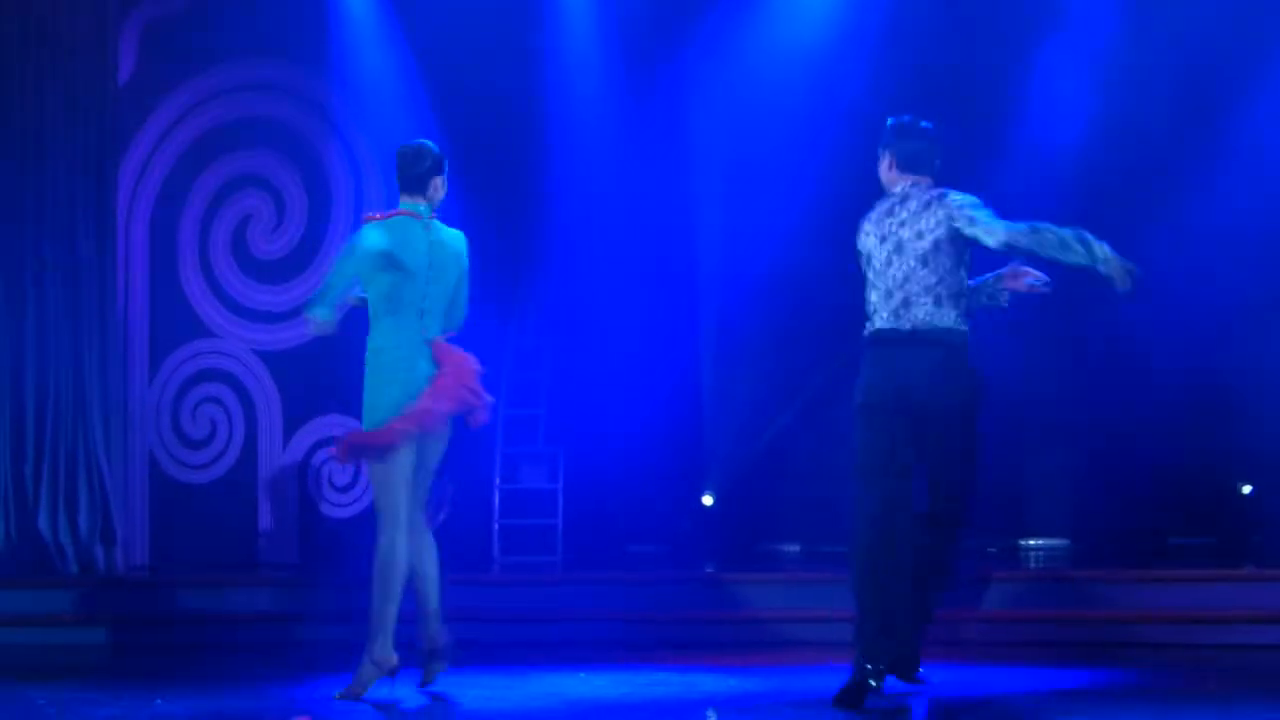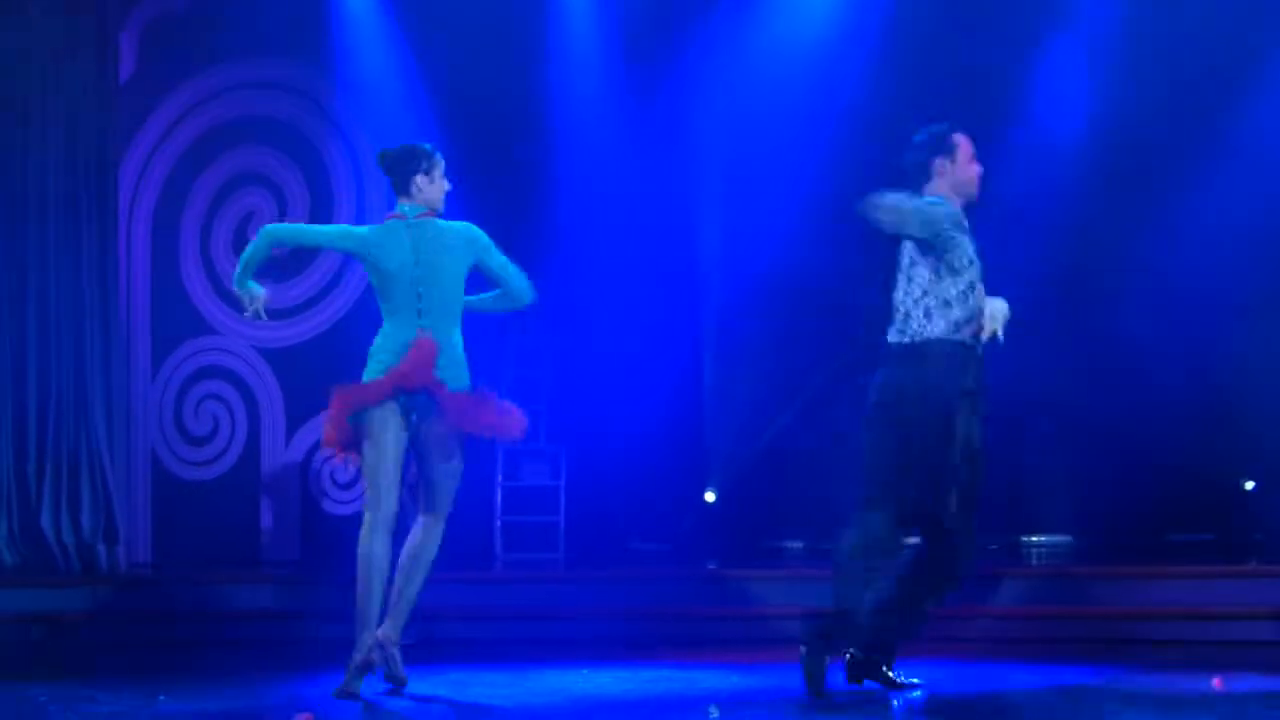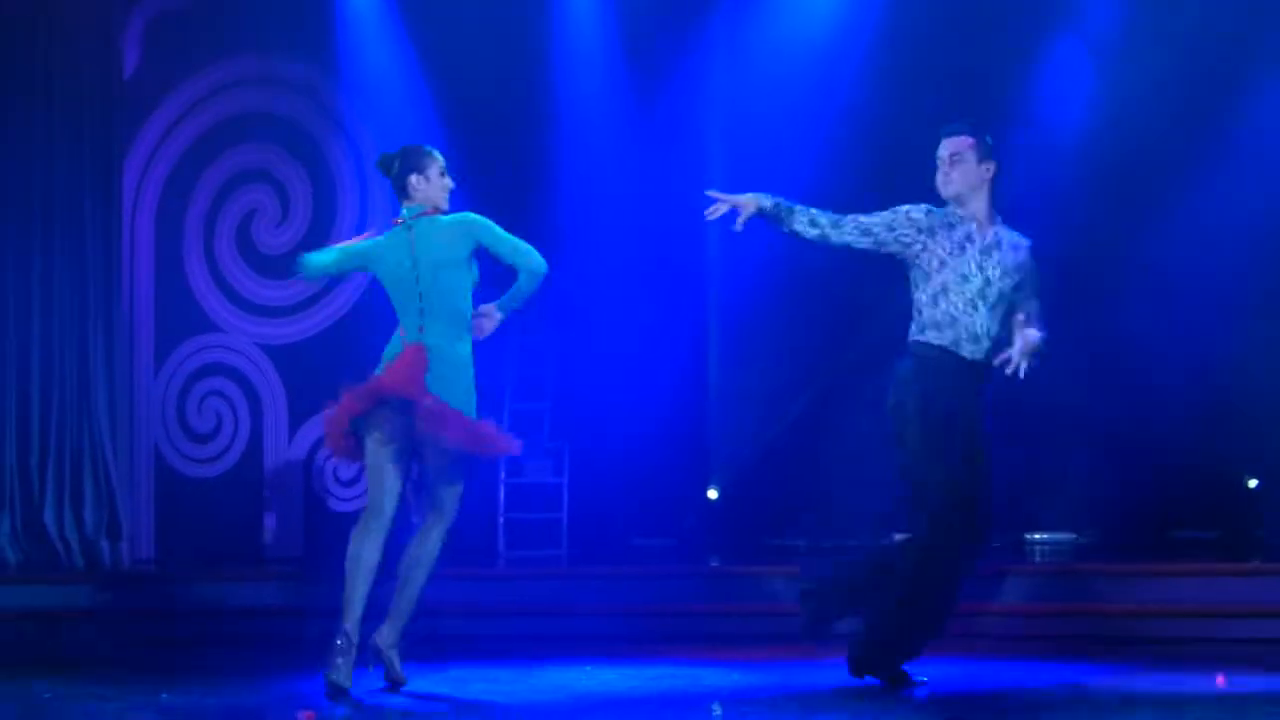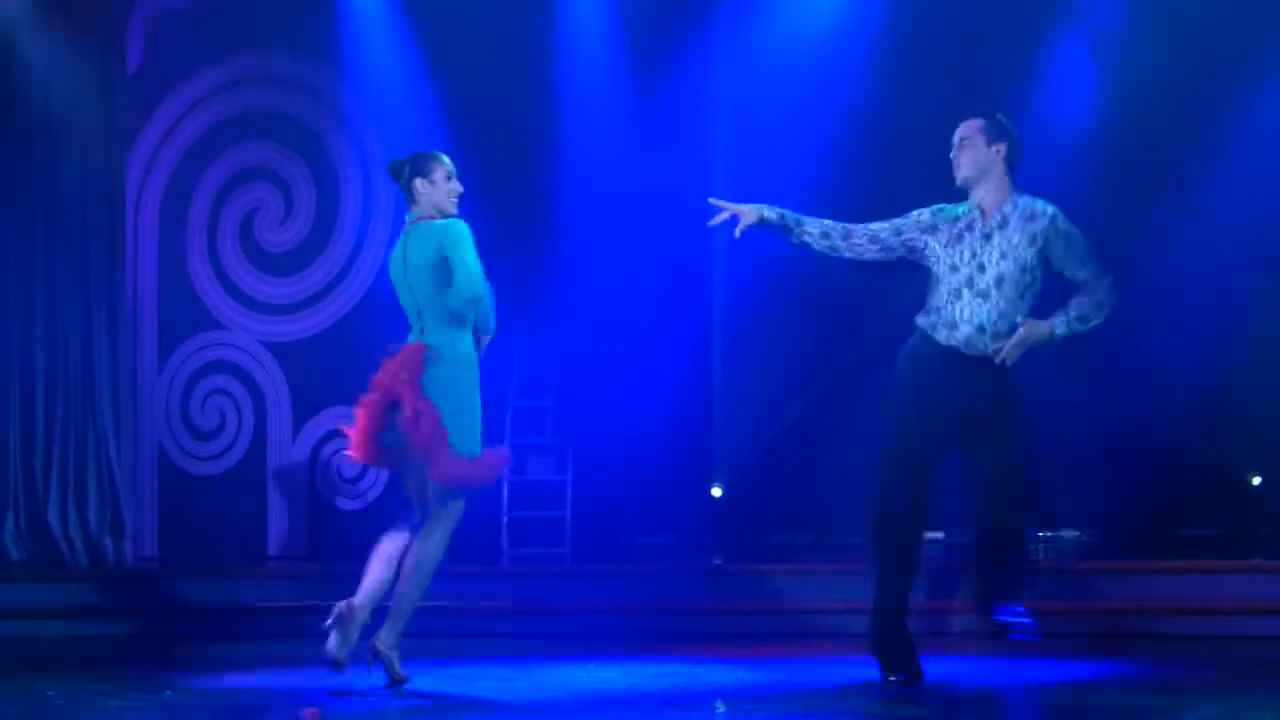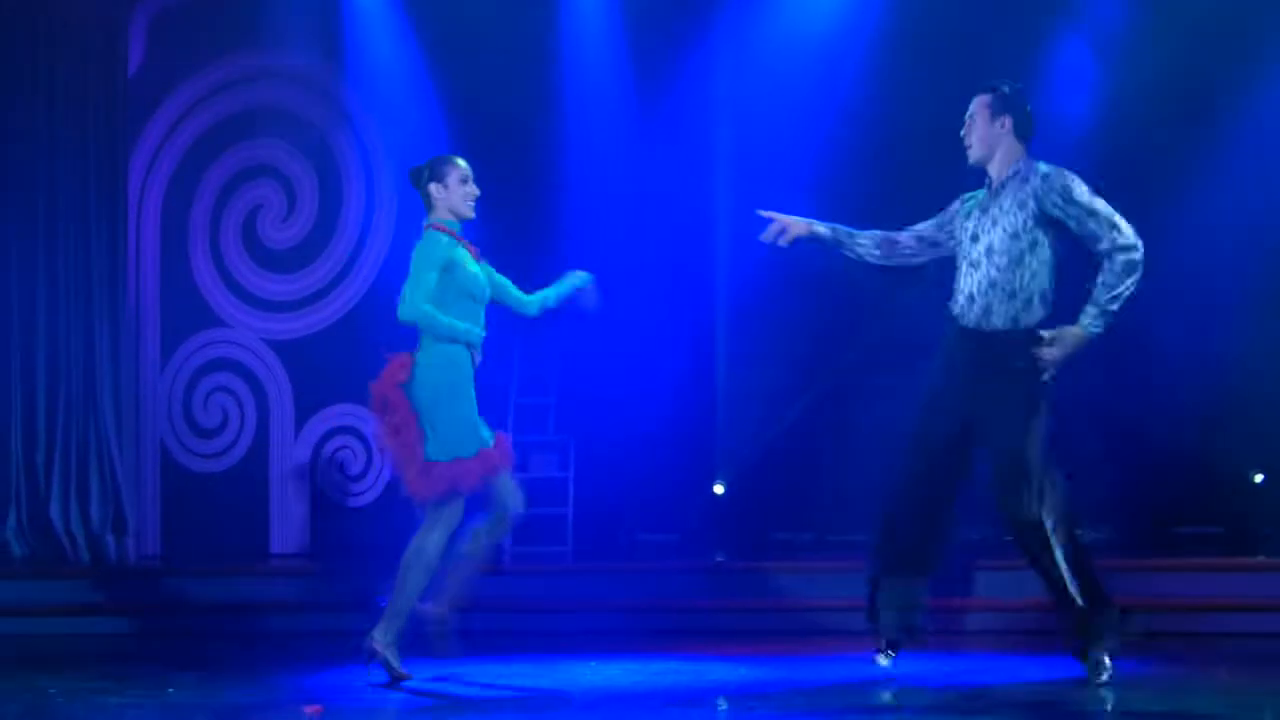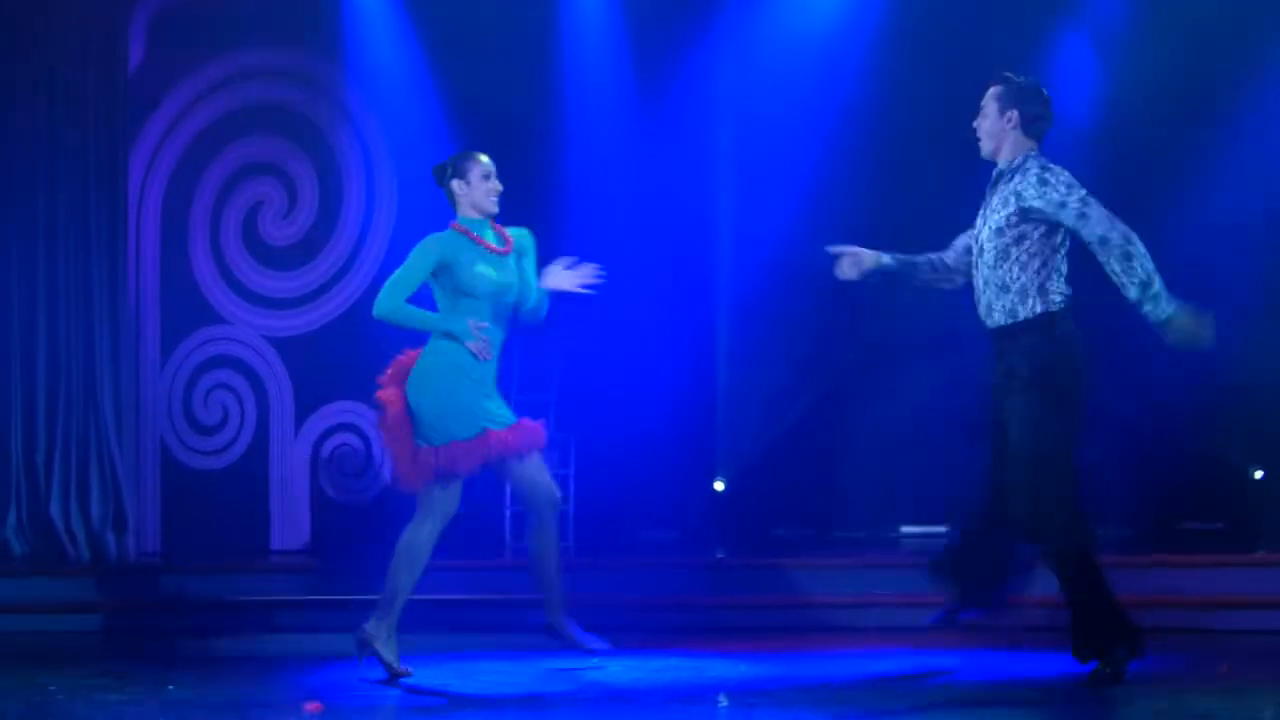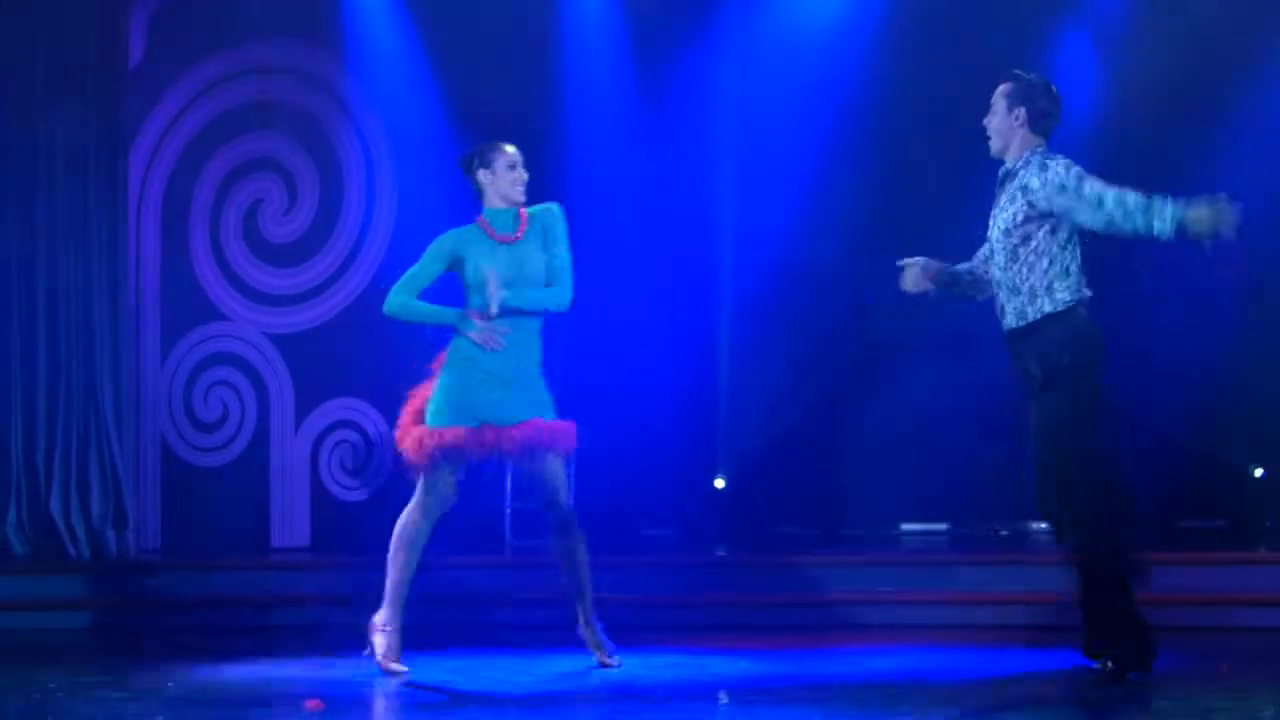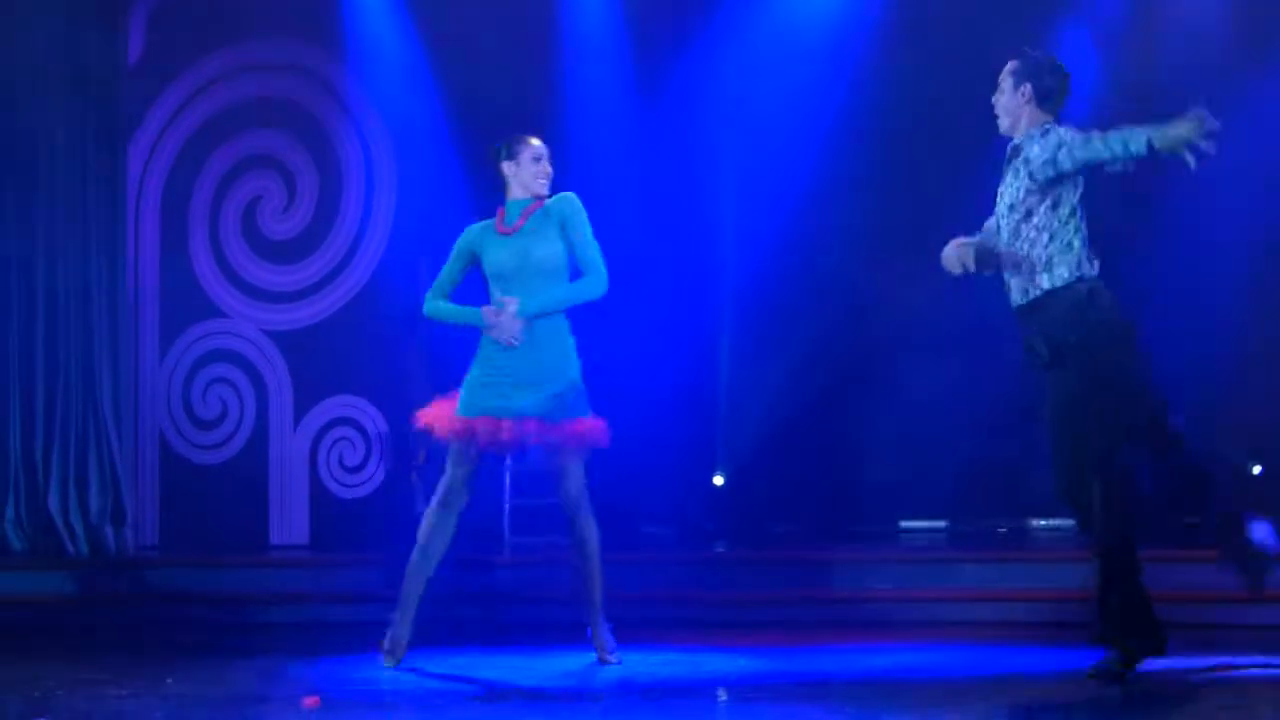
dt=0.1s
person 1, frame 1
left shoulder: (875, 225)
right shoulder: (948, 207)
right elbow: (1008, 234)
right wrist: (1099, 253)
left hip: (883, 372)
right hip: (942, 370)
left knee: (881, 519)
right knee: (942, 514)
left ankle: (876, 665)
right ankle: (891, 658)
person 1, frame 2
left shoulder: (946, 231)
right shoulder: (933, 219)
right elbow: (890, 211)
left wrist: (986, 303)
left hip: (899, 381)
right hip: (937, 382)
left knee: (881, 518)
right knee: (946, 527)
left ankle: (835, 633)
right ankle: (871, 649)
person 1, frame 3
left shoulder: (1018, 249)
right shoulder: (920, 225)
left elbow: (1026, 310)
right elbow: (837, 228)
left wrist: (1028, 335)
right wrist: (768, 204)
left hip: (961, 394)
right hip: (928, 388)
left knee: (965, 526)
right knee: (946, 522)
right ankle: (879, 648)
person 1, frame 4
left shoulder: (1042, 223)
right shoulder: (936, 223)
left elbow: (1095, 292)
right elbow: (853, 241)
left wrist: (1047, 328)
right wrist: (772, 218)
left hip: (987, 387)
right hip: (923, 377)
left knee: (1003, 509)
right knee: (897, 509)
left ankle: (998, 599)
right ankle: (893, 647)
person 1, frame 5
left shoulder: (1050, 185)
right shoulder: (972, 207)
left elbow: (1127, 249)
right elbow: (902, 246)
left wrist: (1088, 326)
right wrist: (818, 230)
left hip: (1017, 365)
right hip: (964, 358)
left knee: (1033, 507)
right knee: (920, 491)
left ankle: (1092, 630)
right ankle: (895, 622)
person 1, frame 6
left shoulder: (1037, 181)
right shoulder: (999, 192)
left elbow: (1109, 234)
right elbow: (953, 265)
left wrist: (1162, 310)
right wrist: (883, 262)
left hip: (1039, 354)
right hip: (1015, 356)
left knee: (1042, 495)
right knee: (1010, 487)
left ankle: (1106, 636)
right ankle: (975, 583)
person 1, frame 7
left shoulder: (1042, 175)
right shoulder: (1014, 190)
left elbow: (1109, 204)
right elbow: (986, 275)
left wrist: (1182, 214)
right wrist: (937, 272)
left hip: (1064, 351)
right hip: (1047, 356)
left knee: (1075, 494)
right knee: (1077, 487)
left ankle: (1119, 643)
person 1, frame 8
left shoulder: (1044, 150)
right shoulder: (1022, 170)
left elbow: (1088, 146)
right elbow: (998, 243)
left wrist: (1157, 138)
right wrist: (969, 246)
left hip: (1080, 329)
right hip: (1078, 330)
left knee: (1086, 477)
left ankle: (1130, 633)
person 2, frame 1
left shoulder: (377, 234)
right shoulder: (455, 241)
left elbow: (354, 264)
left wrist: (323, 307)
left hip: (397, 386)
right hip: (436, 385)
left knee: (394, 518)
right knee: (411, 517)
left ankle: (380, 649)
right ankle: (430, 632)
person 2, frame 2
left shoulder: (366, 236)
right shoulder: (463, 235)
left elbow: (277, 236)
right elbow: (522, 294)
left wrist: (248, 280)
left hip: (385, 378)
right hip: (448, 382)
left knee: (379, 513)
right knee: (436, 510)
left ankle: (369, 639)
right ankle: (390, 631)
person 2, frame 3
left shoulder: (377, 246)
right shoulder: (466, 227)
left elbow: (312, 265)
right elbow: (534, 265)
right wrist: (499, 308)
left hip: (392, 384)
right hip: (447, 386)
left knee: (377, 515)
right knee: (438, 516)
left ankle: (348, 632)
right ankle: (389, 634)
person 2, frame 4
left shoulder: (402, 251)
right shoulder: (454, 232)
right elbow: (473, 286)
right wrist: (484, 325)
left hip: (406, 385)
right hip: (445, 386)
left knee: (417, 520)
right knee: (442, 518)
left ankle: (357, 609)
right ankle: (389, 636)
person 2, frame 5
left shoulder: (466, 254)
right shoulder: (432, 246)
left elbow: (524, 305)
right elbow: (409, 309)
left wrist: (571, 284)
right wrist: (467, 335)
left hip: (448, 395)
right hip: (440, 392)
left knee: (508, 506)
right knee: (447, 515)
left ankle: (435, 607)
right ankle: (387, 631)
person 2, frame 6
left shoulder: (520, 242)
right shoulder: (441, 247)
left elbow: (530, 309)
right elbow: (385, 307)
left wrist: (549, 286)
right wrist: (456, 330)
left hip: (482, 395)
right hip: (441, 390)
left knee: (544, 496)
right knee: (437, 509)
left ankle: (556, 613)
right ankle: (380, 632)
person 2, frame 7
left shoulder: (548, 218)
right shoulder: (458, 241)
left elbow: (560, 297)
right elbow: (396, 302)
left wrist: (505, 300)
right wrist: (463, 318)
left hip: (524, 384)
right hip: (469, 381)
left knee: (561, 497)
right knee: (432, 499)
left ankle: (587, 620)
right ankle: (386, 621)
person 2, frame 8
left shoulder: (564, 210)
right shoulder: (476, 236)
left elbow: (595, 282)
right elbow: (432, 303)
left wrist: (529, 310)
right wrist: (482, 317)
left hip: (555, 372)
right hip: (493, 375)
left knee: (574, 495)
right knee: (452, 492)
left ankle: (596, 620)
right ankle: (404, 616)
